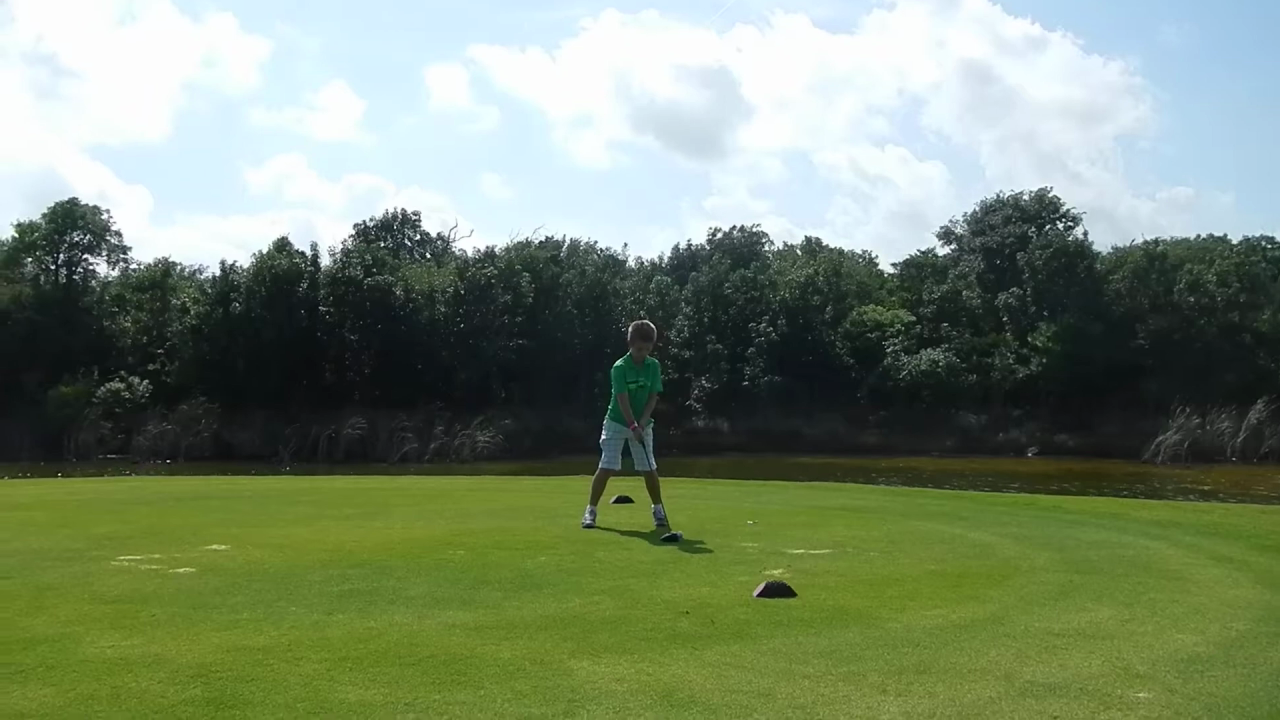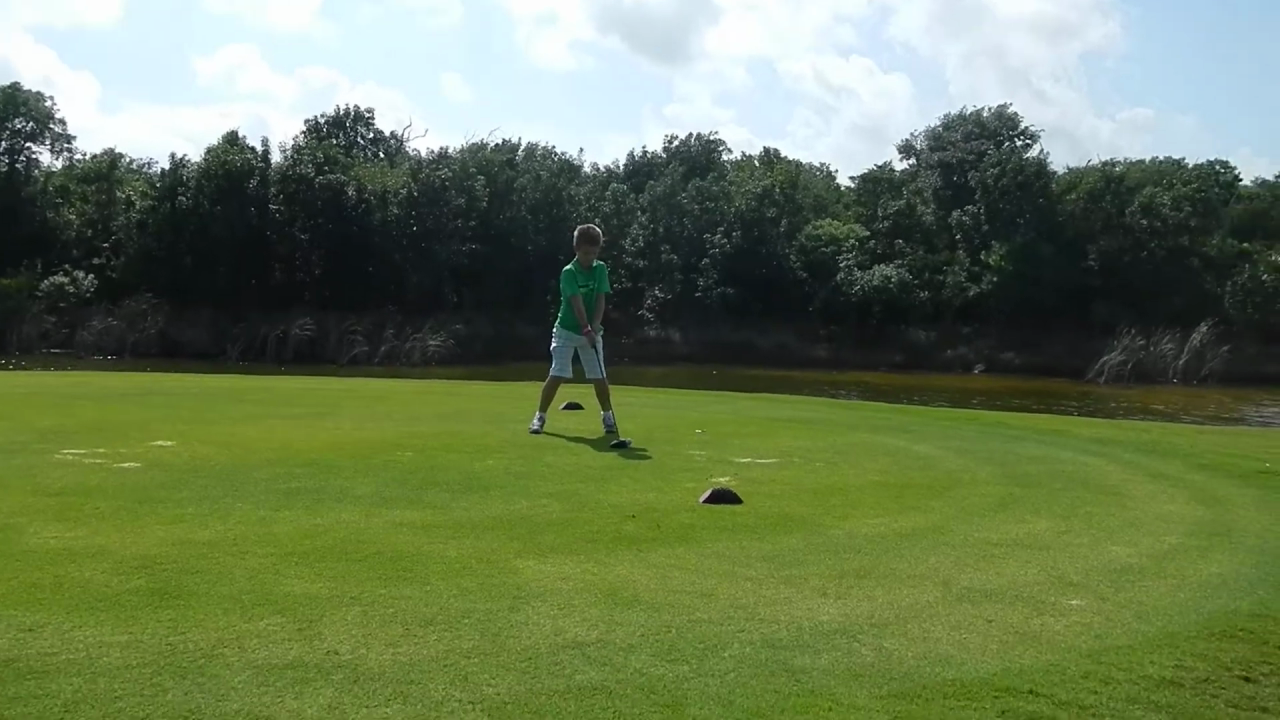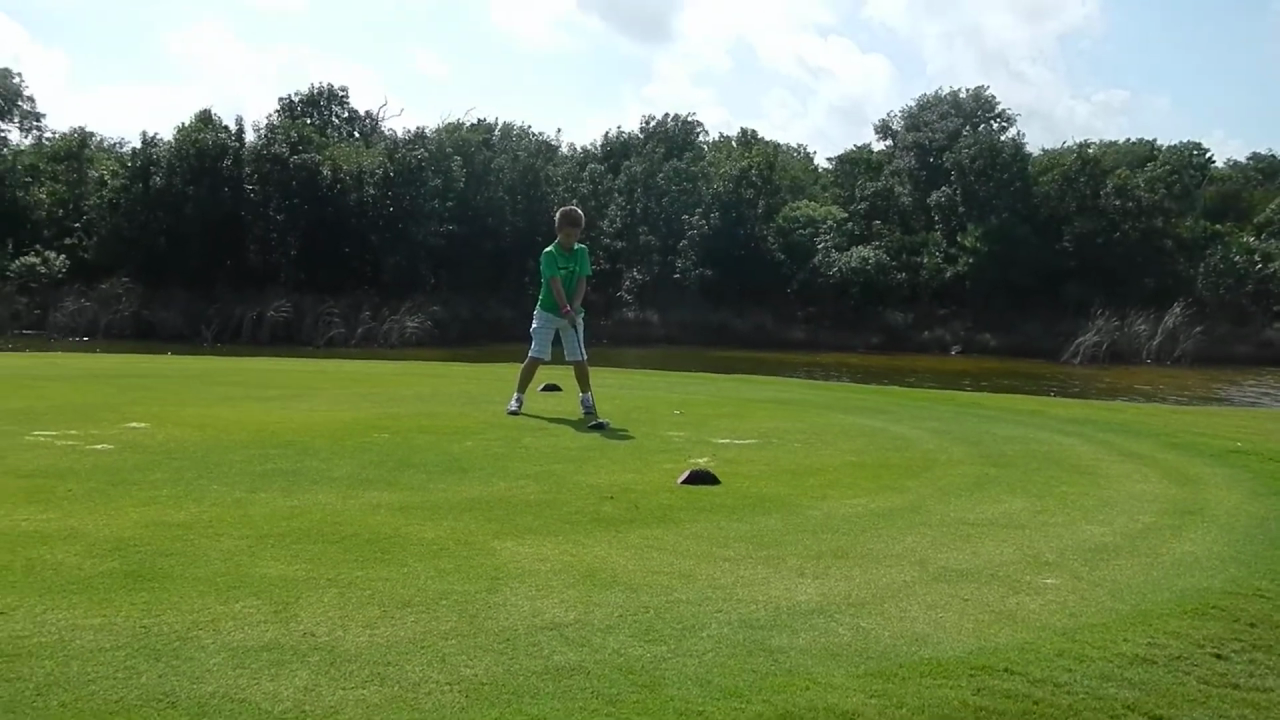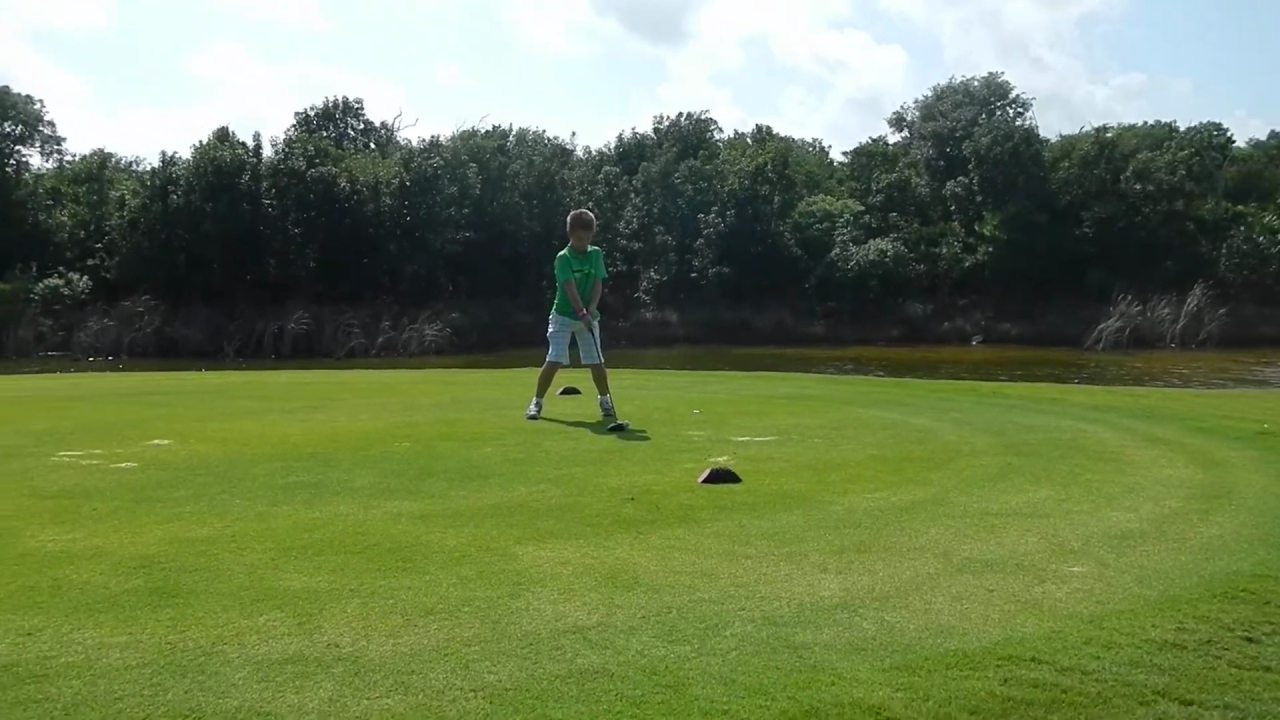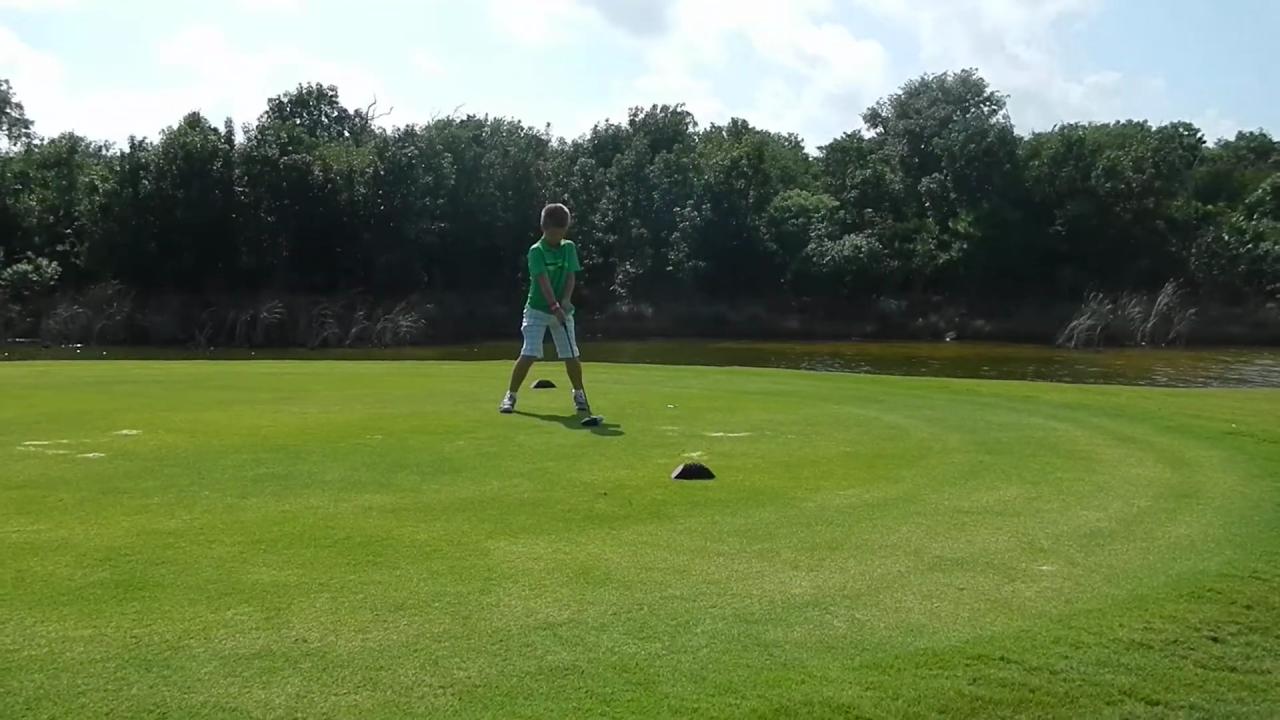
dt=1s
person 1, frame 1
left shoulder: (654, 366)
right shoulder: (619, 367)
left elbow: (653, 397)
right elbow: (622, 400)
left wrist: (642, 422)
right wrist: (632, 426)
left hip: (642, 424)
right hip: (617, 423)
left knee: (649, 468)
right knee: (606, 467)
left ankle: (658, 510)
right ankle: (591, 510)
person 1, frame 2
left shoulder: (601, 269)
right shoulder: (568, 272)
left elbow: (601, 301)
right elbow: (577, 304)
left wrist: (594, 327)
right wrist: (586, 330)
left hip: (591, 331)
right hip: (567, 330)
left knee: (599, 376)
right knee: (557, 375)
left ankle: (607, 416)
right ankle: (540, 416)
person 1, frame 3
left shoulder: (582, 252)
right shoulder: (549, 254)
left elbow: (582, 282)
right elbow: (556, 285)
left wrist: (574, 307)
right wrist: (565, 309)
left hip: (572, 312)
right hip: (548, 312)
left knee: (579, 358)
right knee: (536, 356)
left ankle: (586, 398)
right ankle: (518, 397)
person 1, frame 4
left shoulder: (596, 254)
right shoulder: (563, 258)
left elbow: (597, 284)
right elbow: (570, 289)
left wrist: (591, 309)
right wrist: (582, 313)
left hip: (588, 316)
right hip: (563, 316)
left knee: (596, 361)
right knee: (554, 361)
left ankle: (605, 400)
right ankle: (536, 402)
person 1, frame 5
left shoulder: (569, 247)
right shoulder: (536, 251)
left elbow: (571, 277)
right elbow: (544, 282)
left wrist: (565, 301)
right wrist: (554, 307)
left hip: (562, 309)
right hip: (537, 310)
left knee: (571, 355)
right knee: (528, 355)
left ankle: (579, 395)
right ankle: (511, 396)
